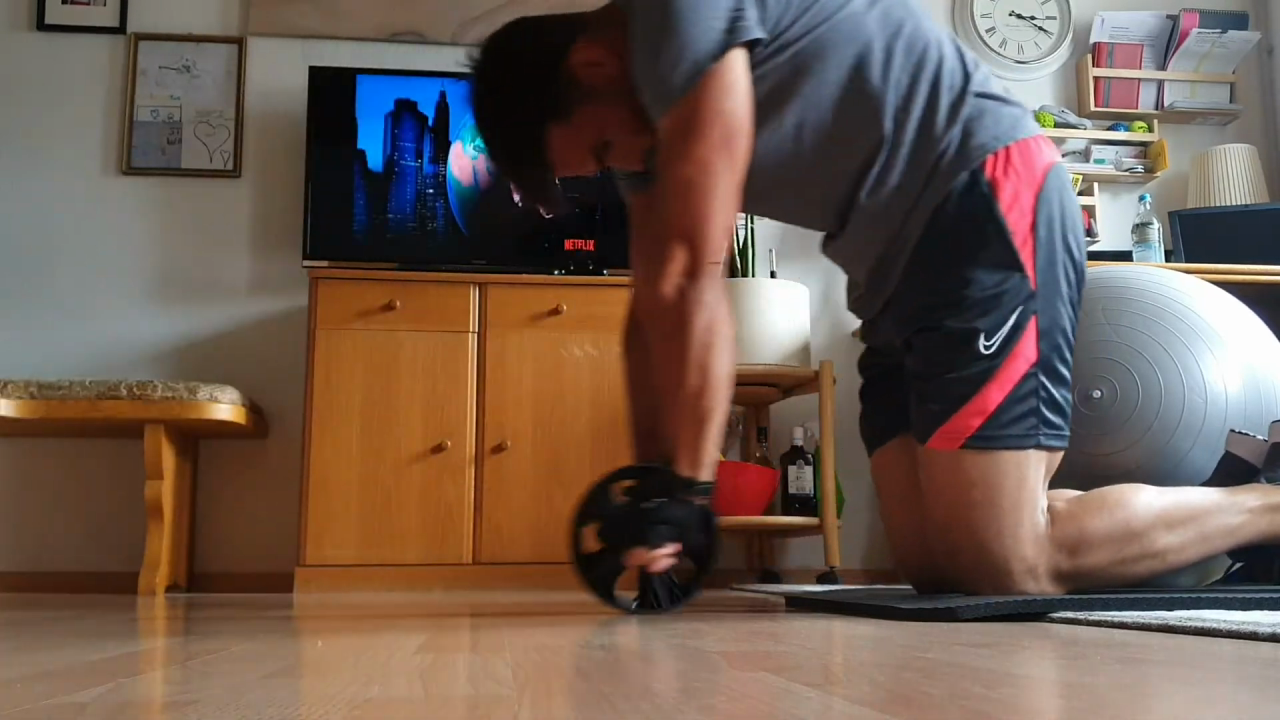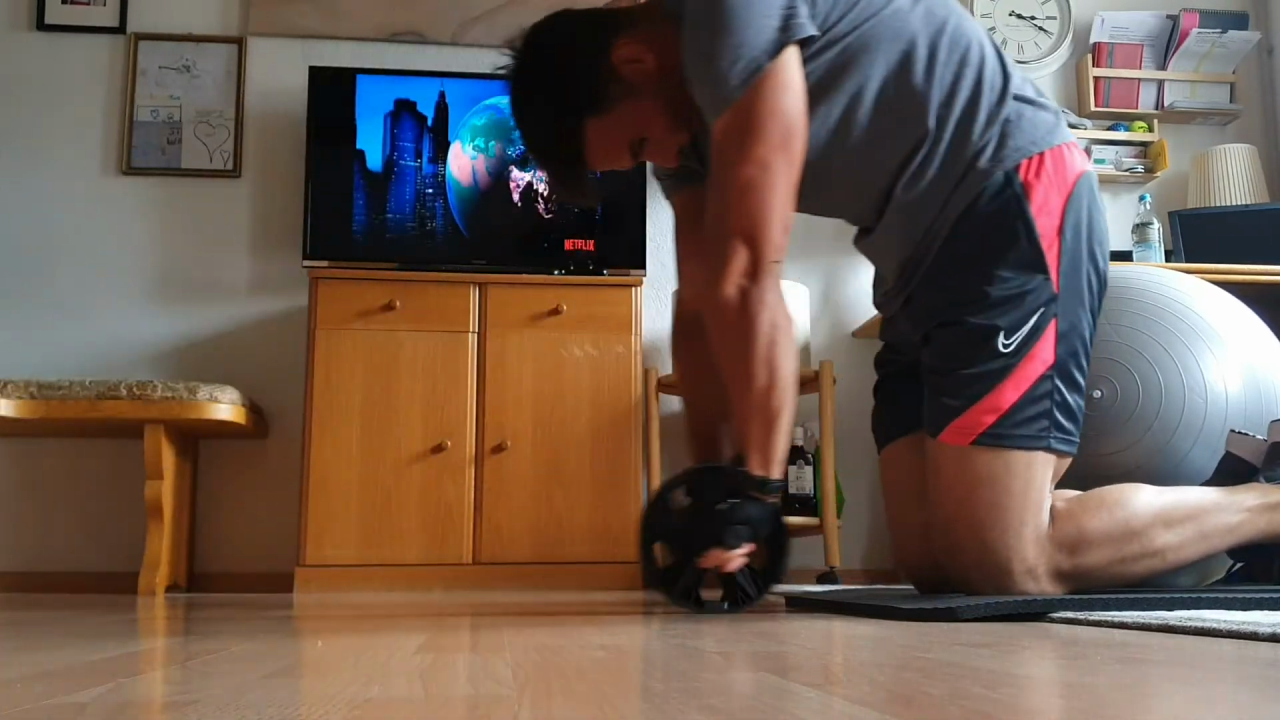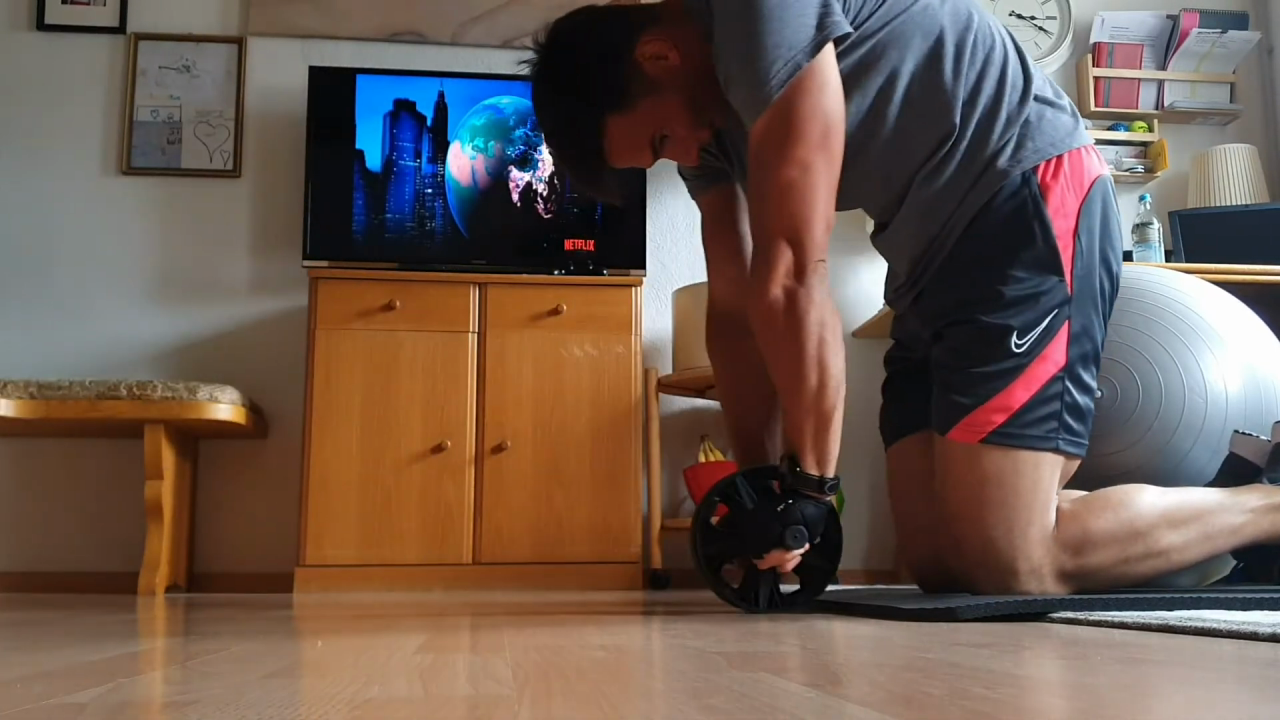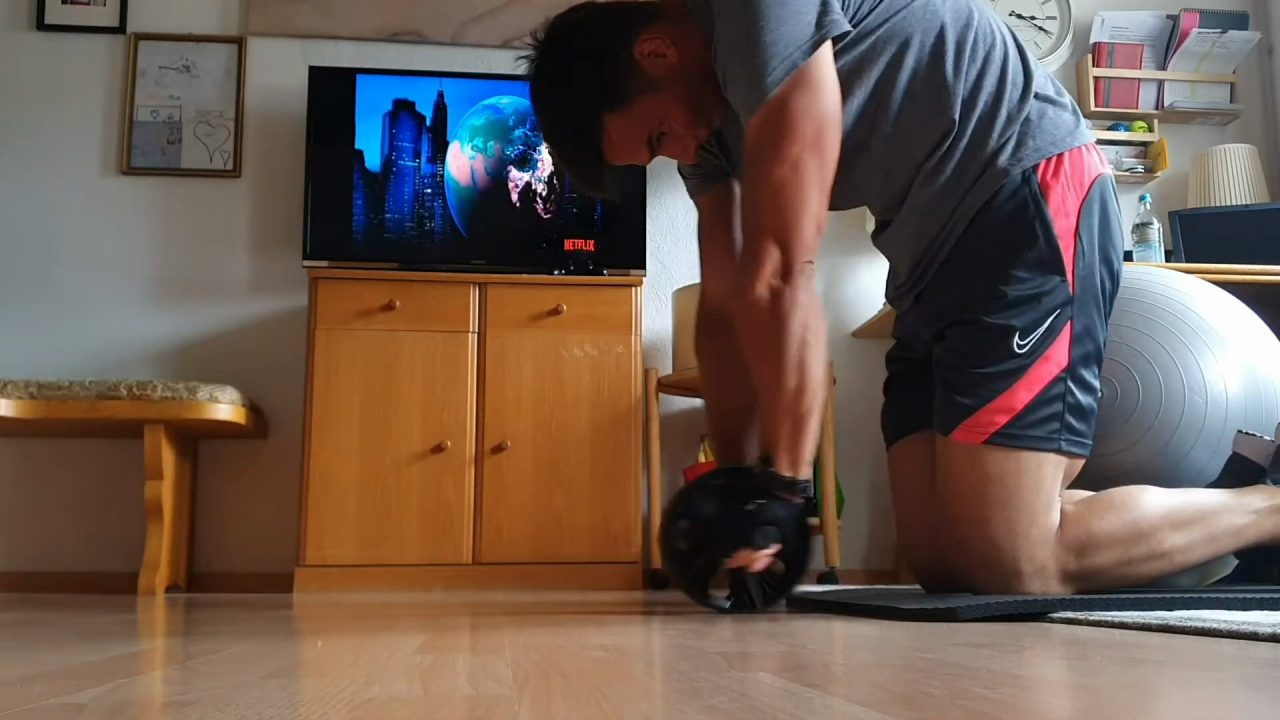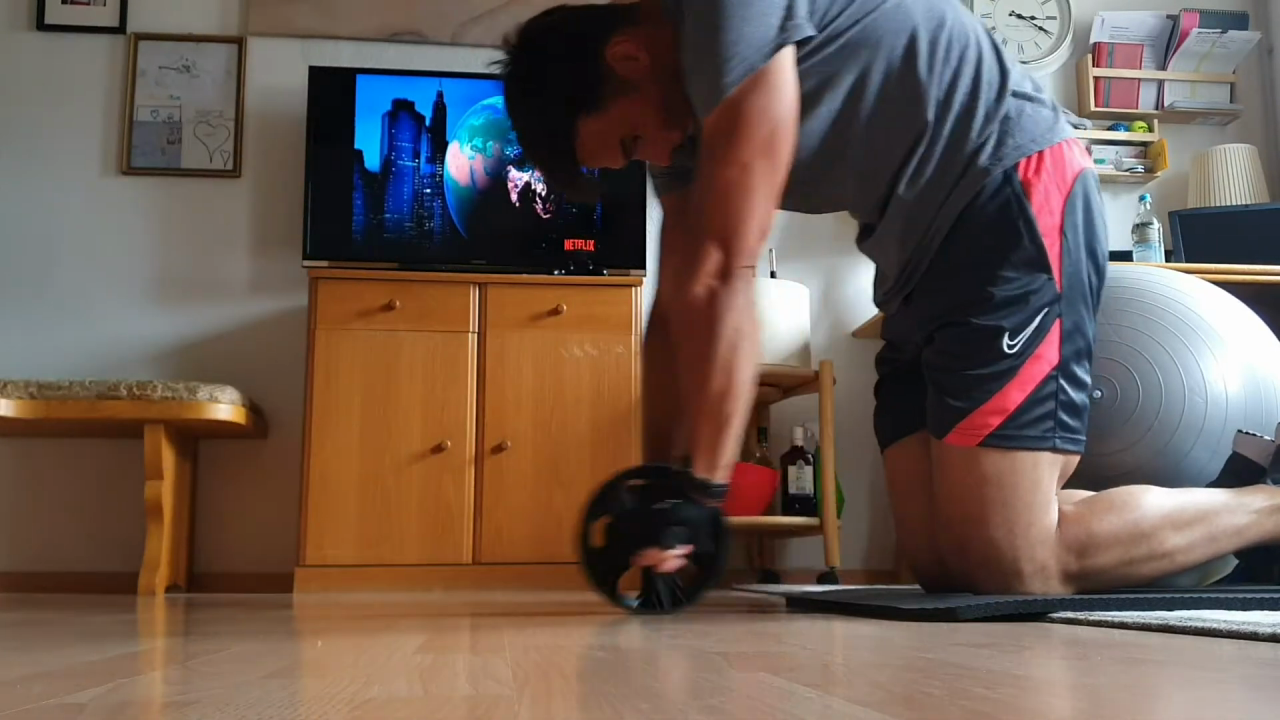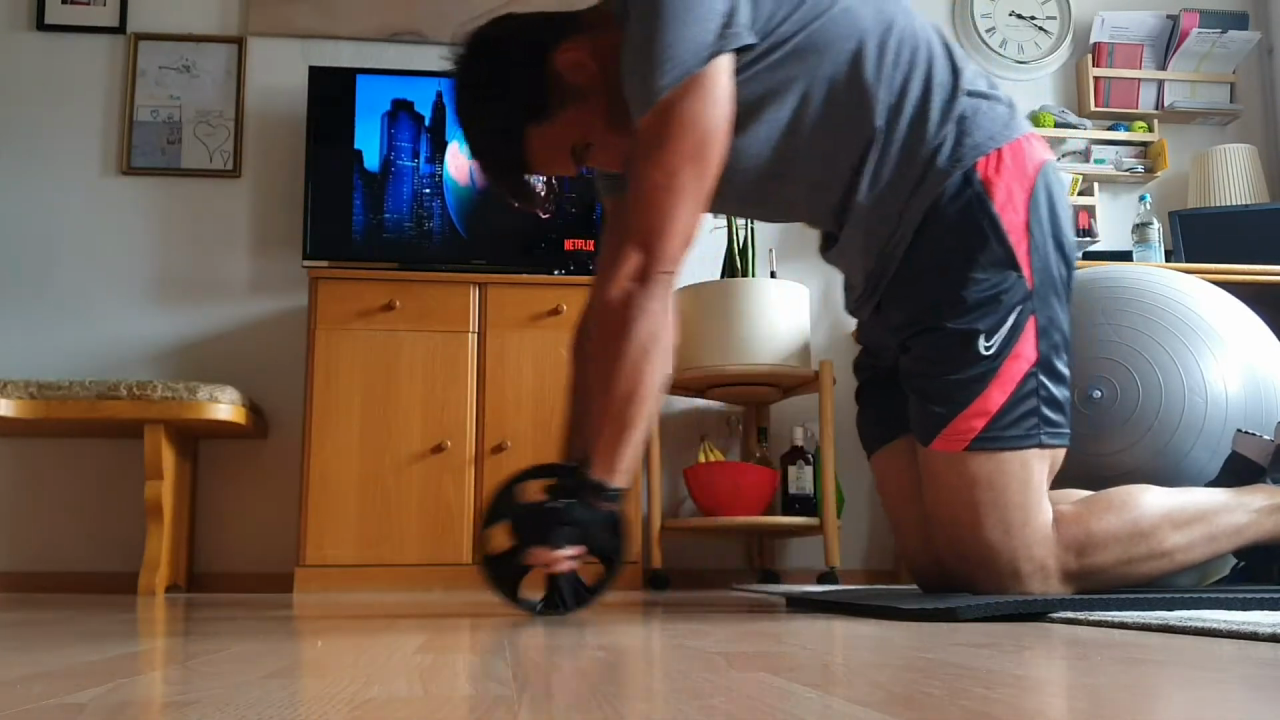
dt=0.2s
person 1, frame 1
right shoulder: (648, 113)
left elbow: (689, 277)
right elbow: (653, 308)
left hip: (991, 203)
right hip: (902, 259)
left knee: (1000, 567)
right knee: (931, 561)
person 1, frame 2
right shoulder: (687, 117)
left elbow: (748, 276)
right elbow: (702, 306)
left wrist: (760, 488)
right hip: (926, 256)
left knee: (1002, 564)
right knee: (932, 562)
person 1, frame 3
right shoulder: (708, 111)
left elbow: (791, 275)
right elbow: (734, 305)
left wrist: (809, 489)
left knee: (1006, 566)
right knee: (937, 562)
person 1, frame 4
right shoulder: (708, 112)
left elbow: (779, 274)
right elbow: (726, 304)
right hip: (939, 253)
left knee: (1011, 565)
right knee: (939, 561)
person 1, frame 5
right shoulder: (681, 110)
left elbow: (723, 273)
right elbow: (681, 299)
right hip: (927, 255)
left knee: (1012, 566)
right knee: (940, 559)
person 1, frame 6
right shoulder: (639, 108)
left elbow: (643, 279)
right elbow: (625, 304)
left hip: (980, 202)
right hip: (897, 259)
left knee: (1012, 568)
right knee: (941, 562)
